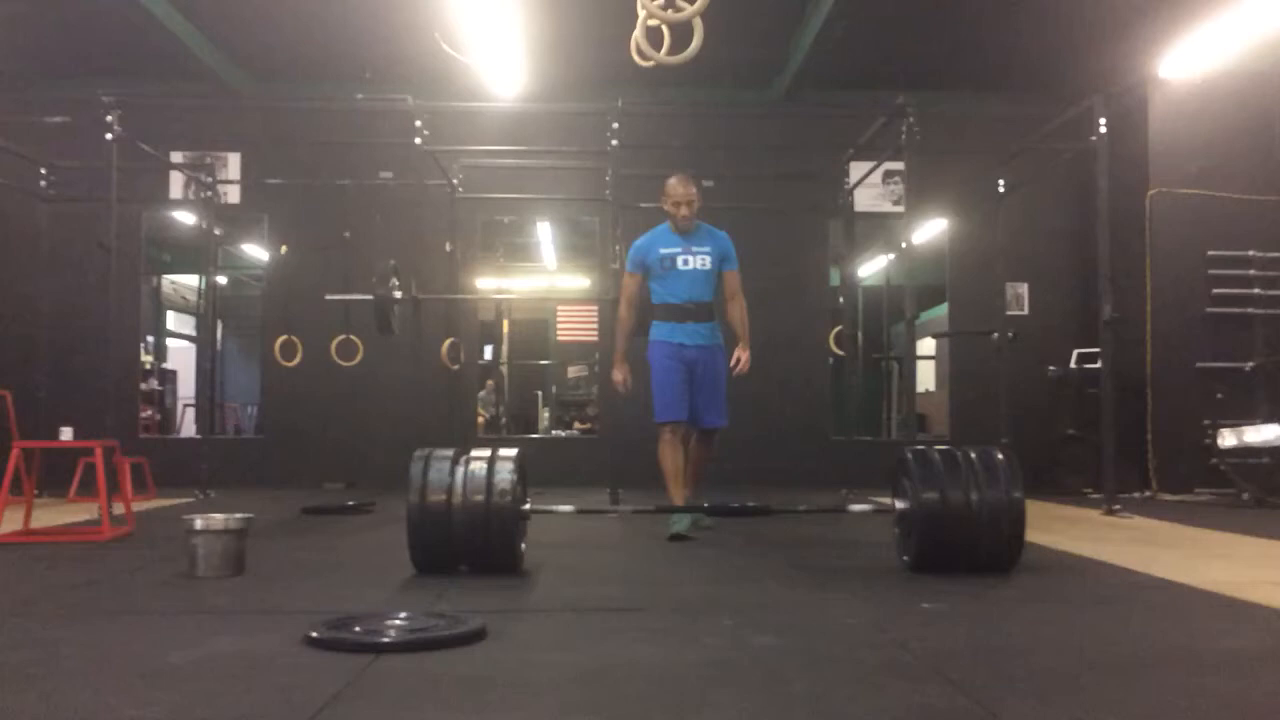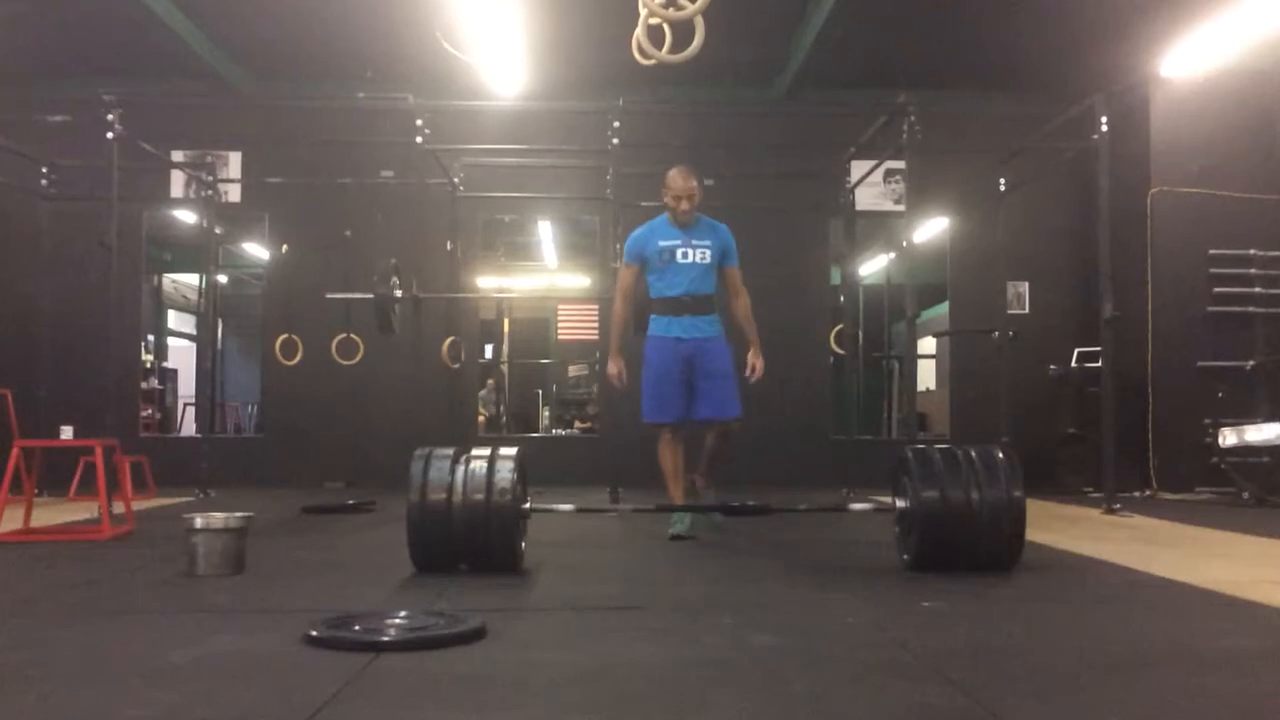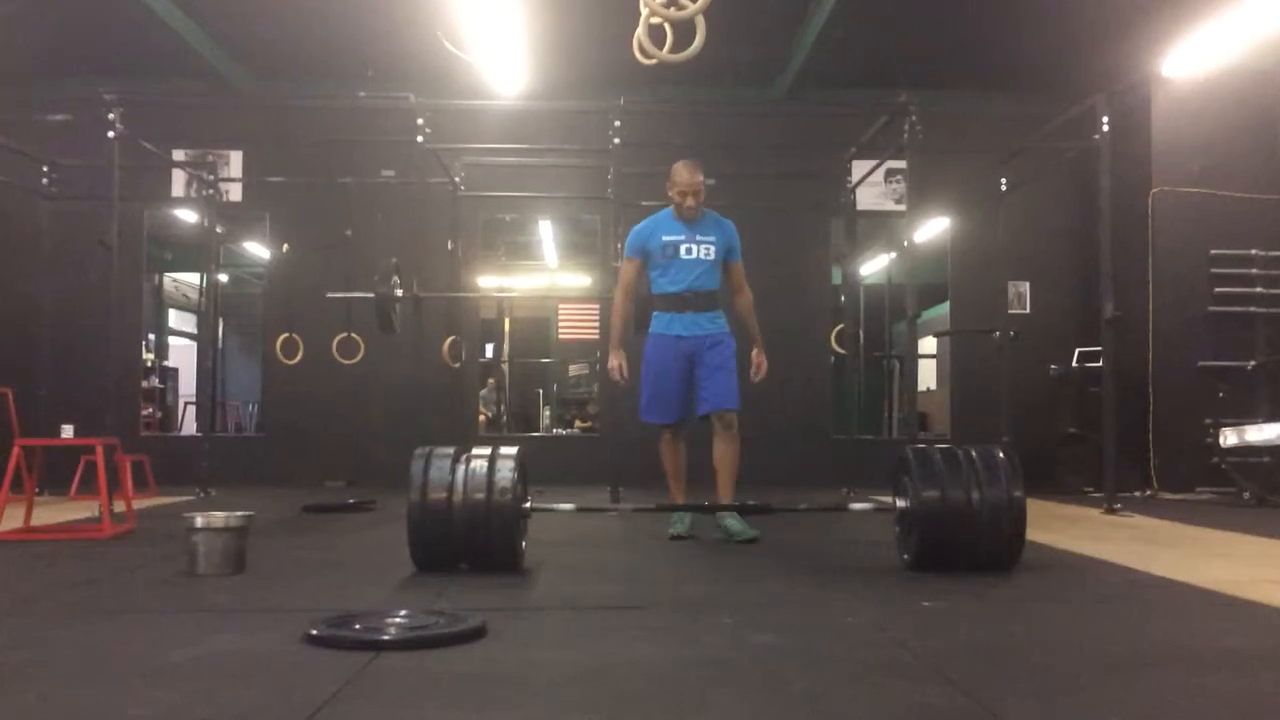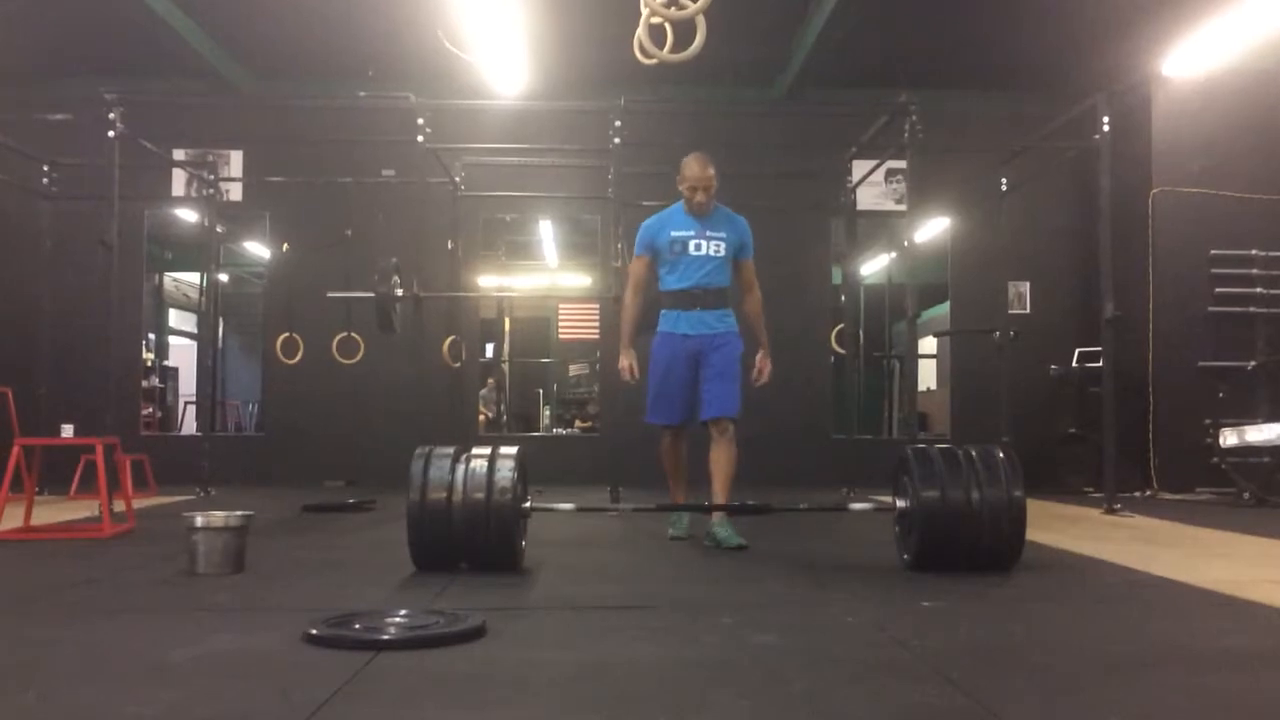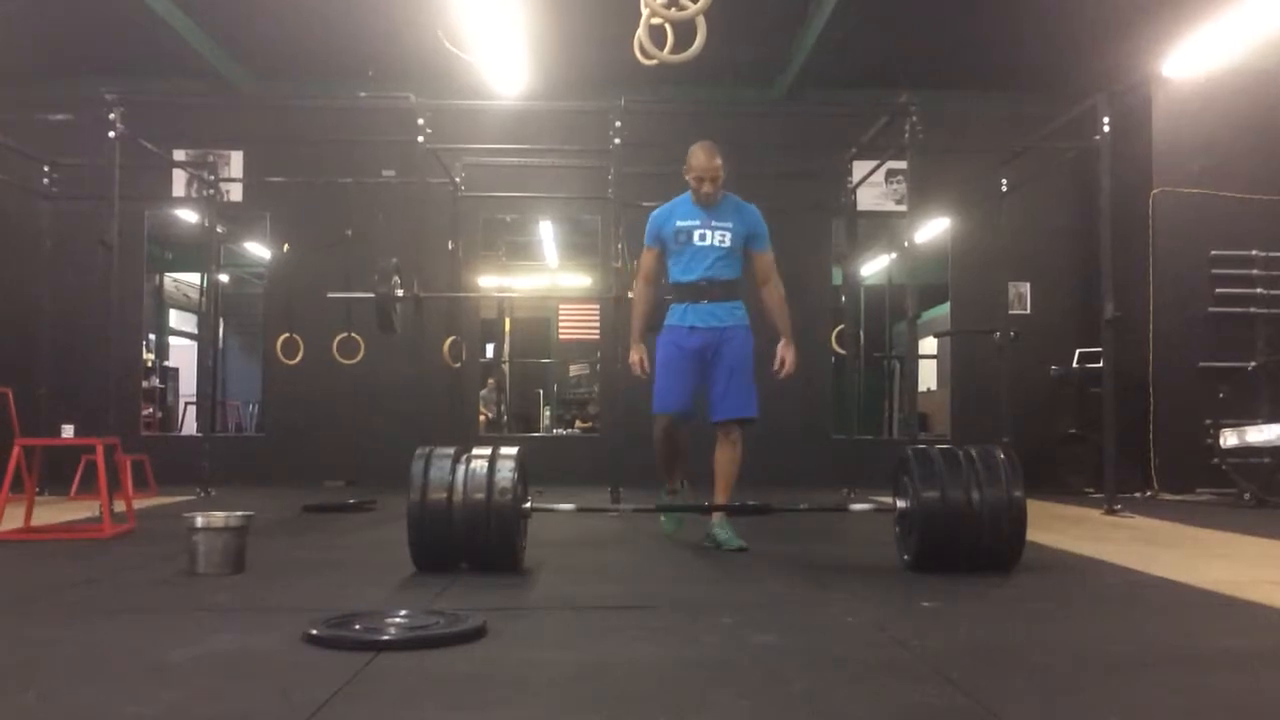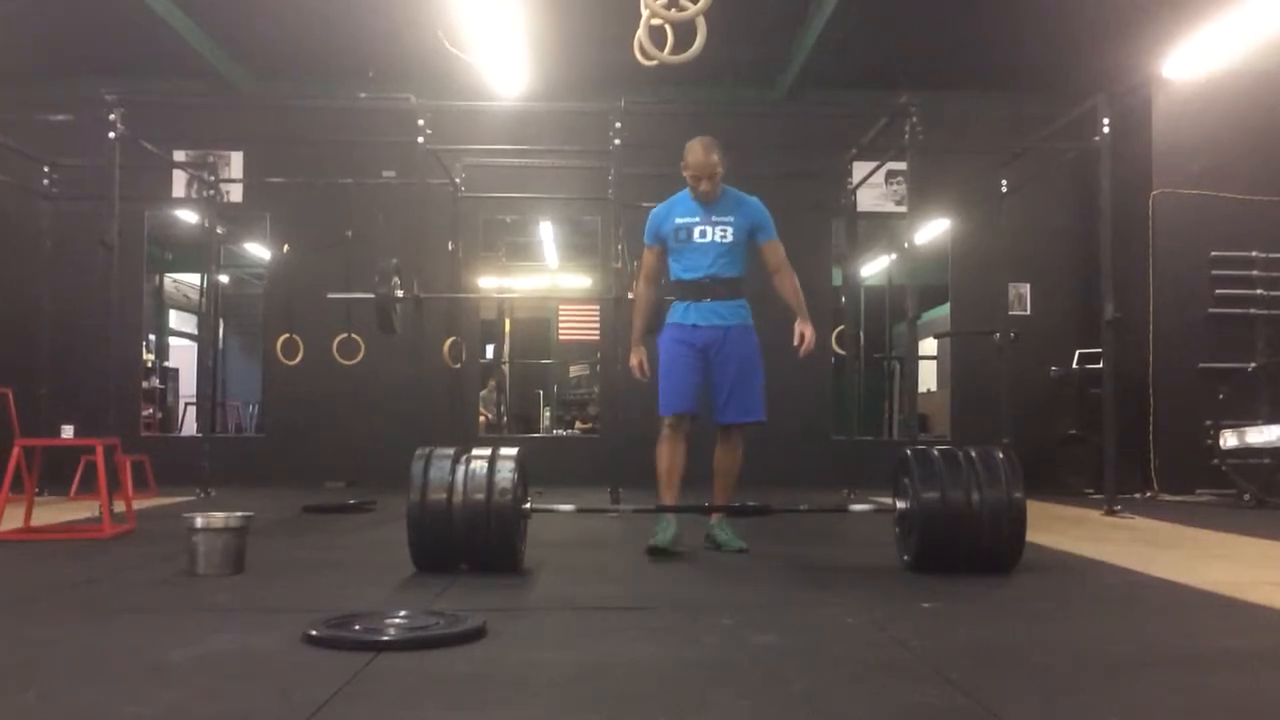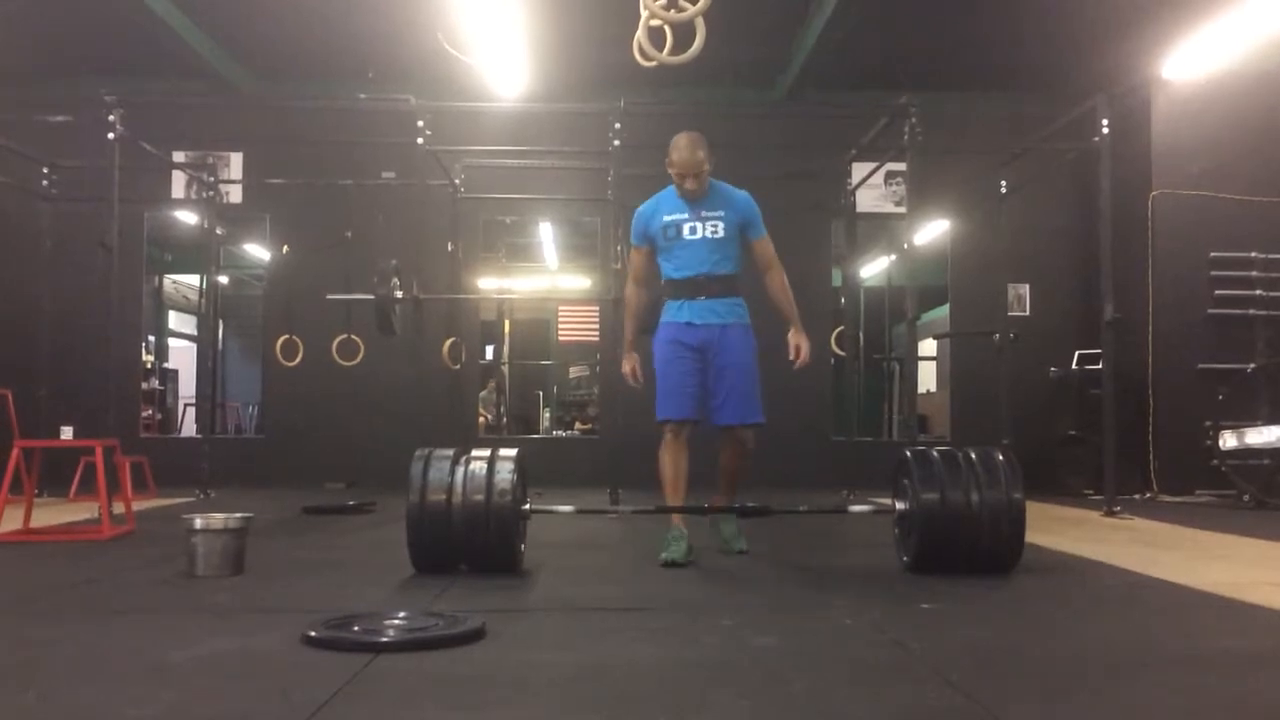
dt=0.2s
person 1, frame 1
left shoulder: (720, 242)
right shoulder: (645, 246)
left elbow: (734, 298)
right elbow: (628, 306)
left wrist: (743, 343)
right wrist: (619, 360)
left hip: (708, 342)
right hip: (666, 342)
left knee: (706, 429)
right knee: (671, 426)
left ankle: (688, 497)
right ankle: (679, 510)
person 1, frame 2
left shoulder: (720, 235)
right shoulder: (642, 238)
left elbow: (737, 294)
right elbow: (623, 298)
left wrist: (755, 346)
right wrist: (614, 353)
left hip: (709, 336)
right hip: (664, 337)
left knee: (723, 421)
right knee: (670, 426)
left ankle: (701, 479)
right ankle: (679, 510)
person 1, frame 3
left shoulder: (725, 230)
right shoulder: (645, 232)
left elbow: (741, 292)
right elbow: (625, 291)
left wrist: (758, 345)
right wrist: (615, 347)
left hip: (713, 333)
right hip: (666, 334)
left knee: (725, 419)
right knee: (671, 427)
left ankle: (727, 510)
right ankle: (680, 509)
person 1, frame 4
left shoulder: (736, 227)
right shoulder: (655, 227)
left elbow: (750, 291)
right elbow: (634, 290)
left wrist: (764, 347)
right wrist: (625, 347)
left hip: (722, 334)
right hip: (673, 332)
left knee: (722, 423)
right knee: (672, 427)
left ankle: (719, 518)
right ankle: (680, 505)
person 1, frame 5
left shoulder: (747, 216)
right shoulder: (663, 218)
left elbow: (768, 280)
right elbow: (645, 282)
left wrist: (786, 337)
right wrist: (635, 340)
left hip: (731, 326)
right hip: (680, 325)
left knee: (730, 424)
right knee: (668, 417)
left ankle: (718, 519)
right ankle: (673, 486)
person 1, frame 6
left shoulder: (750, 210)
right shoulder: (662, 215)
left elbow: (779, 268)
right elbow: (647, 282)
left wrist: (802, 317)
right wrist: (636, 341)
left hip: (734, 326)
right hip: (682, 325)
left knee: (732, 427)
right knee: (675, 420)
left ankle: (717, 521)
right ankle: (667, 521)
person 1, frame 7
left shoulder: (739, 204)
right shoulder: (649, 214)
left elbow: (770, 270)
right elbow: (636, 284)
left wrist: (796, 326)
right wrist: (628, 348)
left hip: (730, 323)
right hip: (677, 326)
left knee: (738, 429)
right knee: (676, 426)
left ankle: (722, 512)
right ankle: (678, 530)
